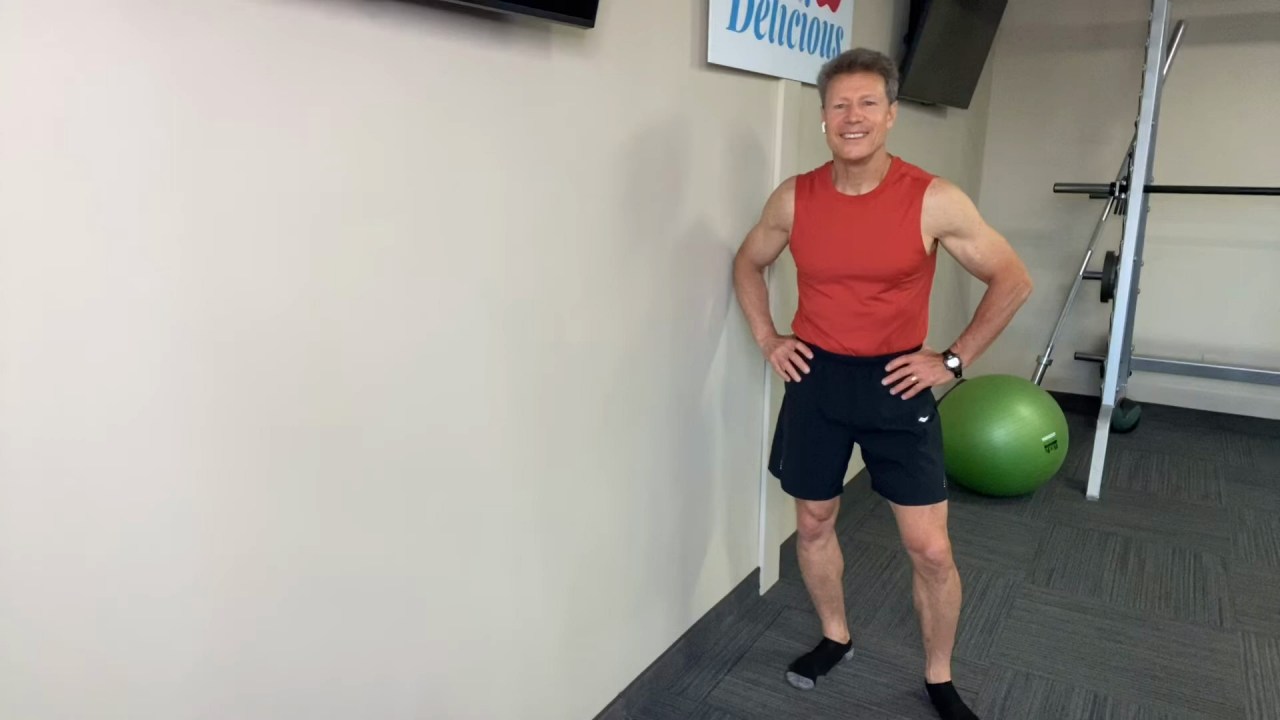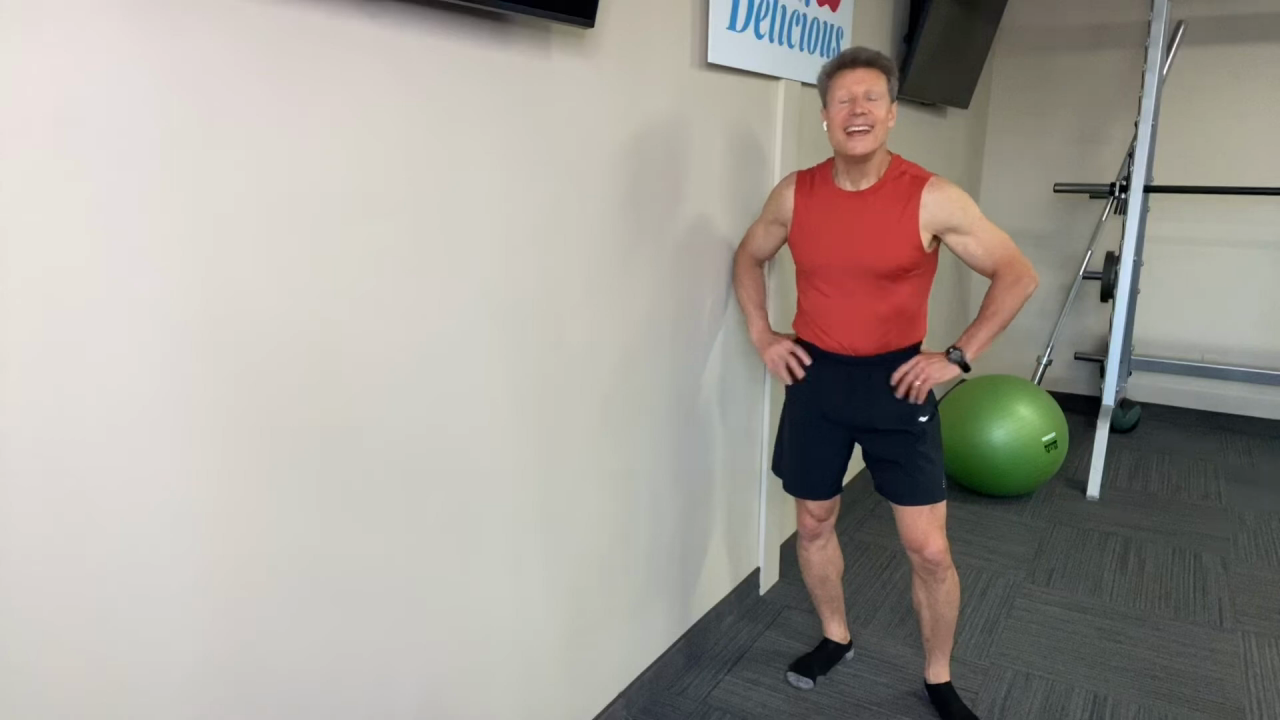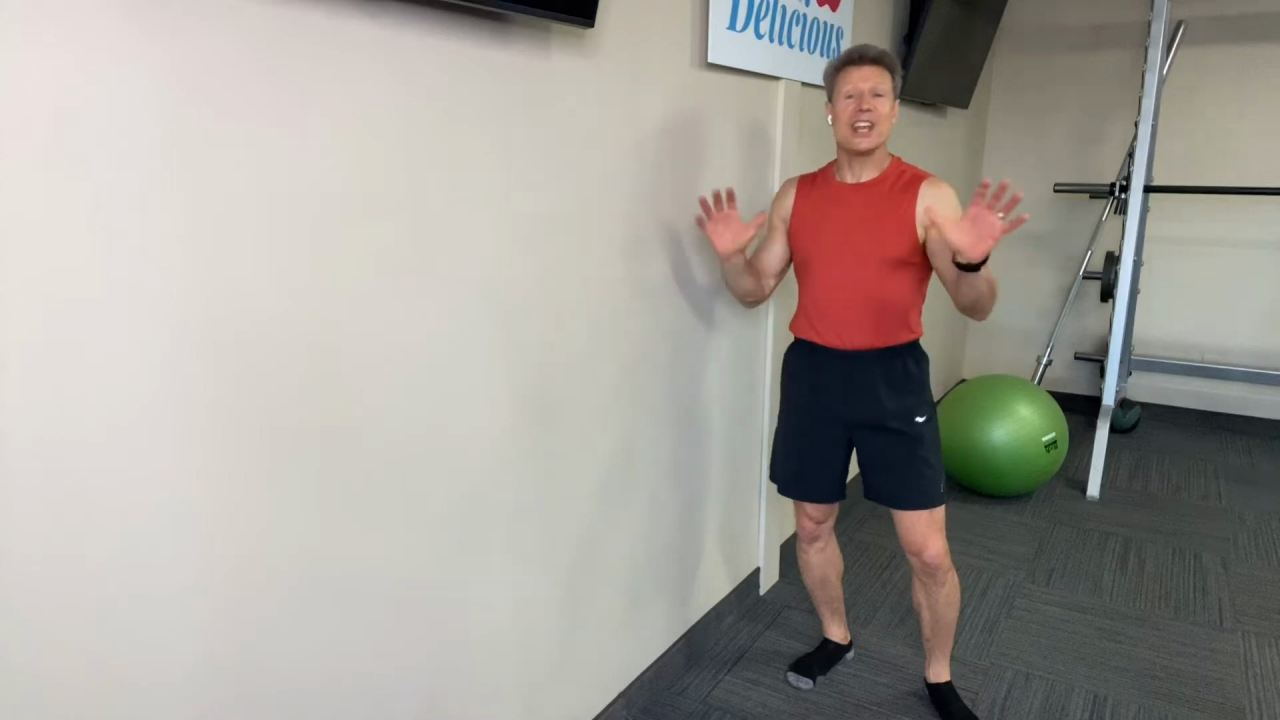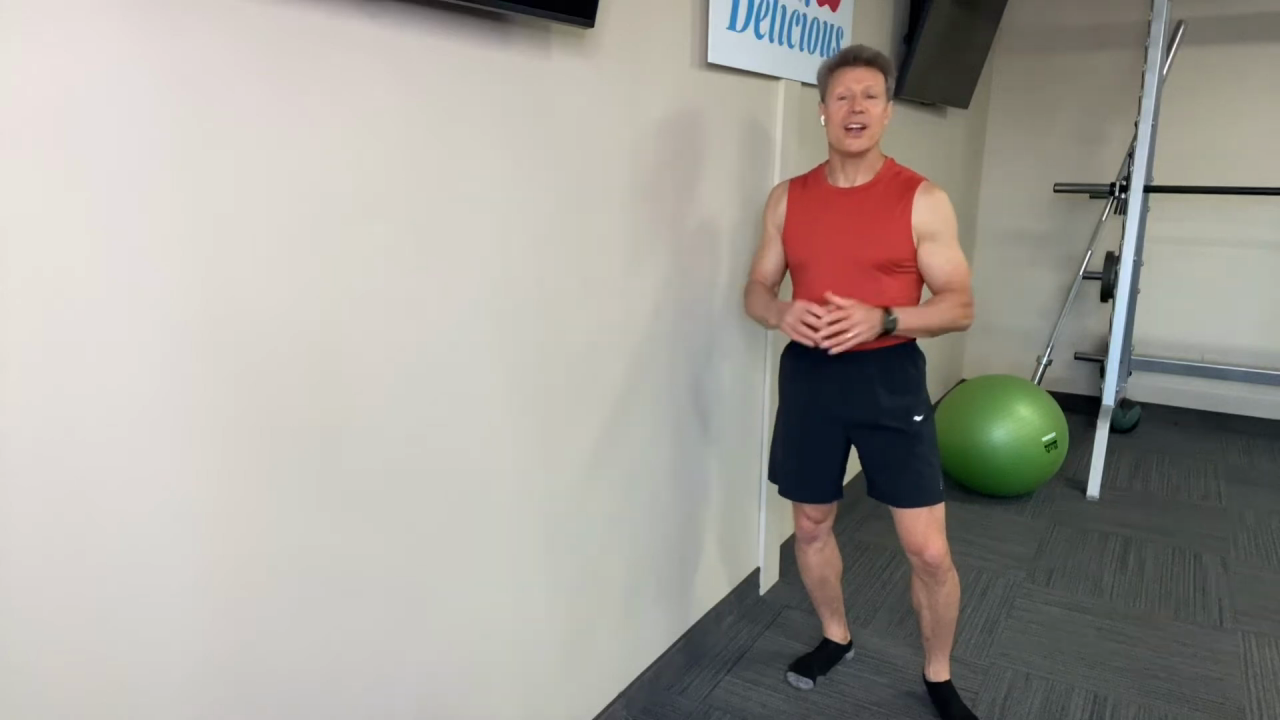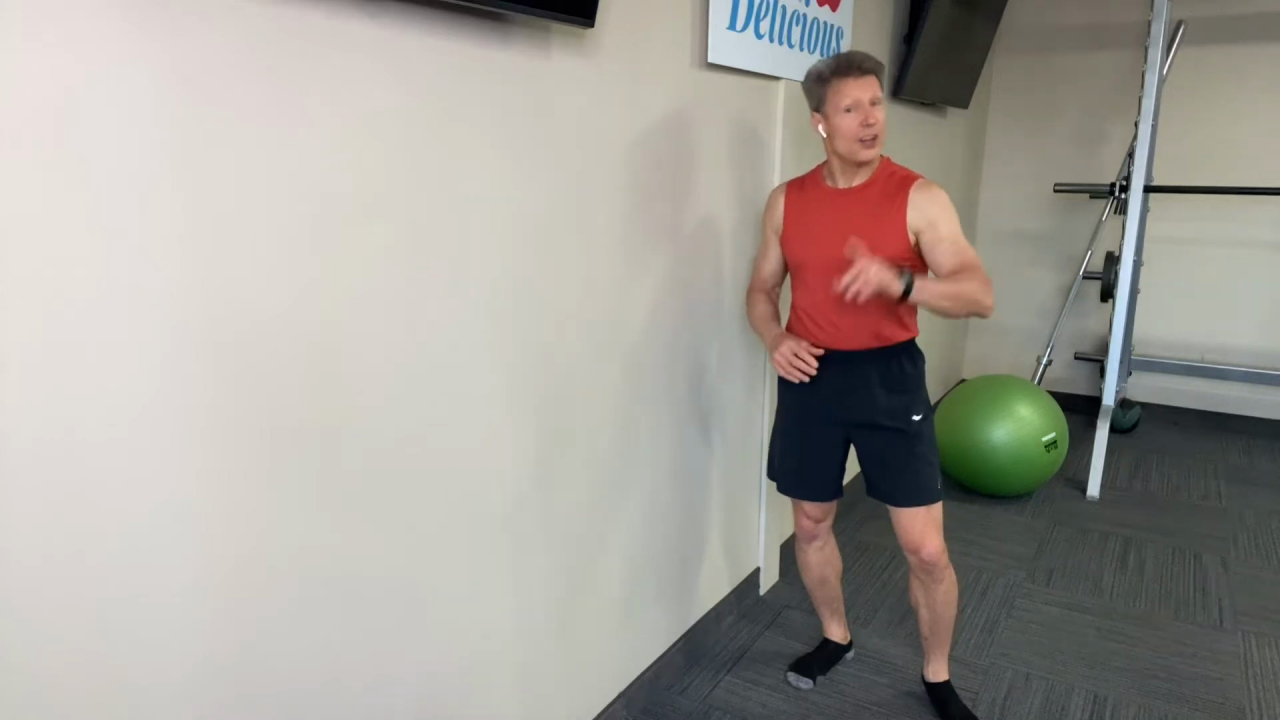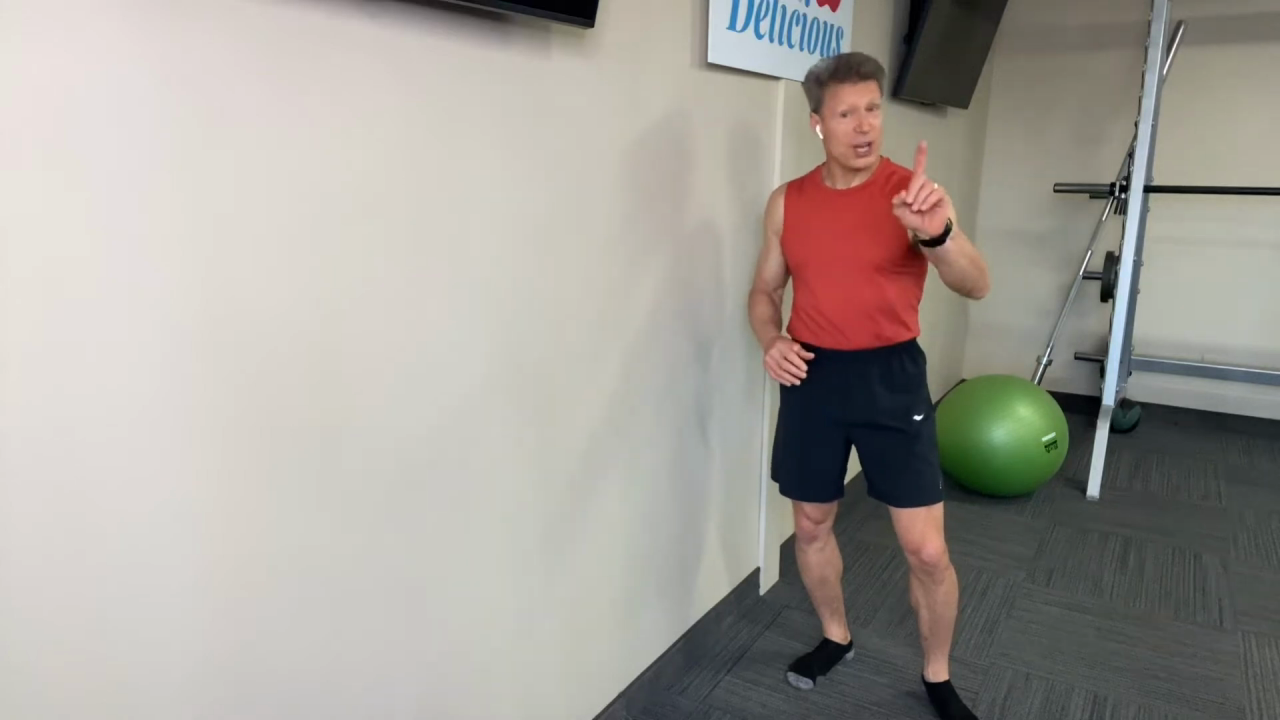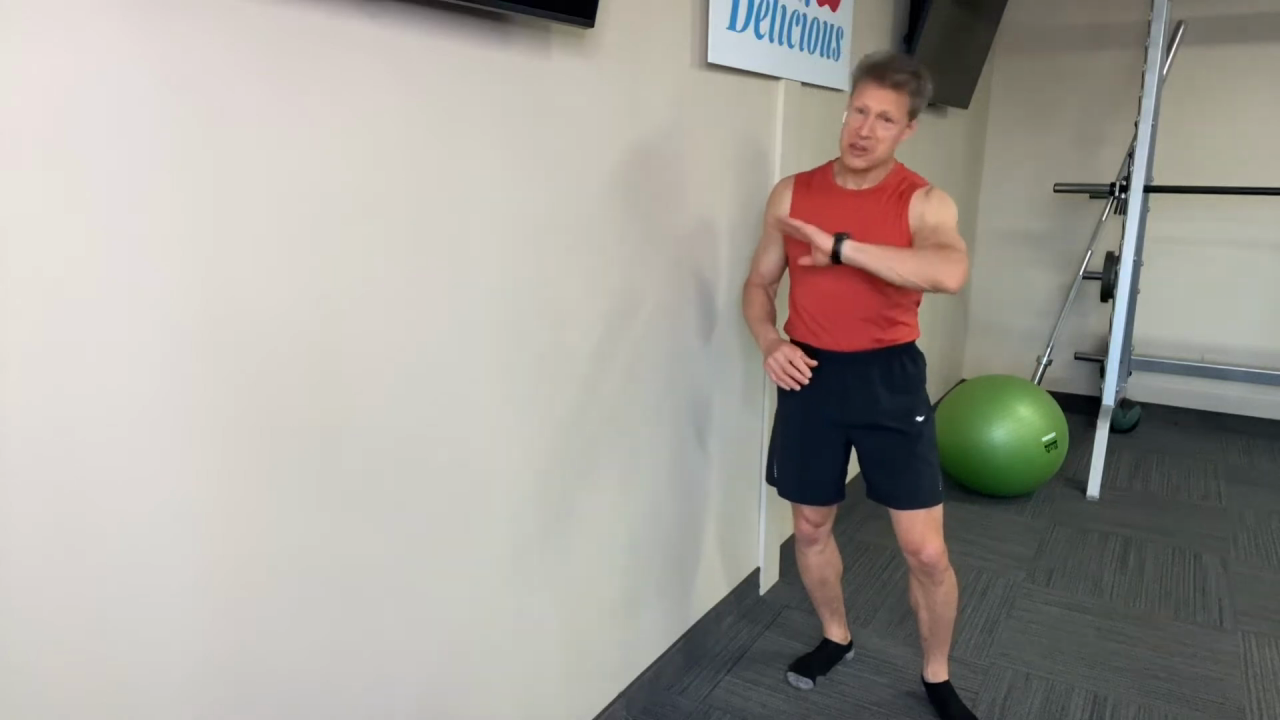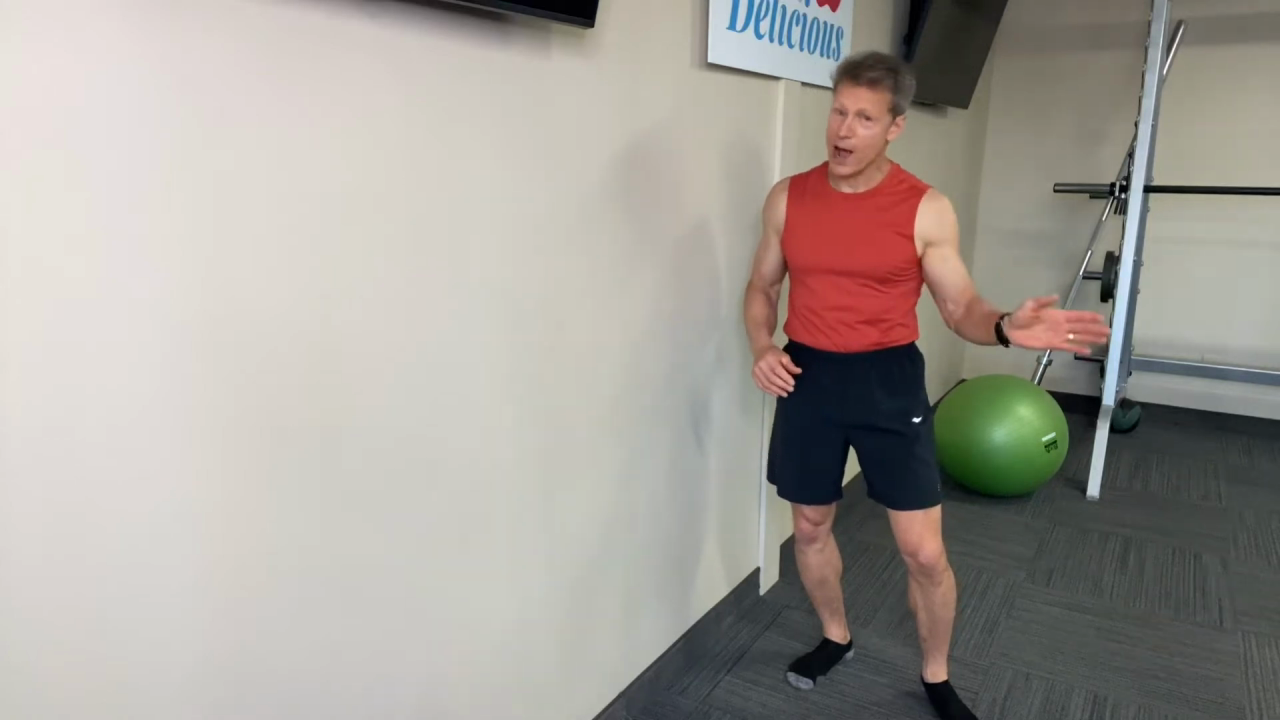
dt=0.4s
person 1, frame 1
left shoulder: (935, 200)
right shoulder: (793, 198)
left elbow: (1013, 281)
right elbow: (748, 263)
left wrist: (953, 359)
right wrist: (767, 338)
left hip: (896, 384)
right hip: (815, 378)
left knee: (931, 549)
right knee: (813, 522)
right ankle: (835, 637)
person 1, frame 2
left shoulder: (932, 197)
right shoulder: (794, 193)
left elbow: (1018, 276)
right elbow: (749, 257)
left wrist: (957, 356)
right wrist: (763, 331)
left hip: (898, 380)
right hip: (814, 376)
left knee: (928, 547)
right knee: (813, 522)
right ankle: (835, 637)
person 1, frame 3
left shoulder: (928, 194)
right shoulder: (796, 194)
left elbow: (976, 308)
right elbow: (756, 290)
left wrist: (972, 260)
right wrist: (731, 253)
left hip: (893, 378)
right hip: (812, 374)
left knee: (928, 552)
right knee: (812, 524)
right ankle: (836, 637)
person 1, frame 4
left shoulder: (923, 200)
right shoulder: (788, 198)
left elbow: (959, 306)
right elbow: (757, 289)
left wrist: (882, 320)
right wrist: (785, 316)
left hip: (890, 379)
right hip: (809, 376)
left knee: (929, 551)
right knee: (810, 526)
right ankle: (836, 637)
person 1, frame 5
left shoulder: (917, 197)
right shoulder: (786, 199)
left elbow: (978, 294)
right elbow: (762, 288)
left wrist: (899, 283)
right wrist: (775, 338)
left hip: (889, 377)
right hip: (810, 377)
left knee: (926, 549)
right knee: (810, 523)
right ankle: (835, 636)
person 1, frame 6
left shoulder: (915, 193)
right shoulder: (786, 201)
left elbow: (975, 284)
right elbow: (765, 289)
left wrist: (937, 232)
right wrist: (770, 340)
left hip: (890, 377)
right hip: (811, 376)
left knee: (926, 549)
right knee: (810, 524)
right ankle: (835, 636)
person 1, frame 7
left shoulder: (925, 202)
right shoulder: (792, 194)
left elbow: (951, 275)
right elbow: (759, 284)
left wrist: (839, 246)
right wrist: (770, 341)
left hip: (889, 379)
right hip: (809, 376)
left knee: (926, 550)
right knee: (810, 526)
right ankle: (836, 636)
person 1, frame 8
left shoulder: (926, 209)
right shoulder: (787, 197)
left elbow: (961, 309)
right elbow: (761, 286)
left wrist: (1010, 328)
right wrist: (762, 346)
left hip: (888, 380)
right hip: (808, 377)
left knee: (924, 552)
right knee: (810, 526)
right ankle: (835, 636)
